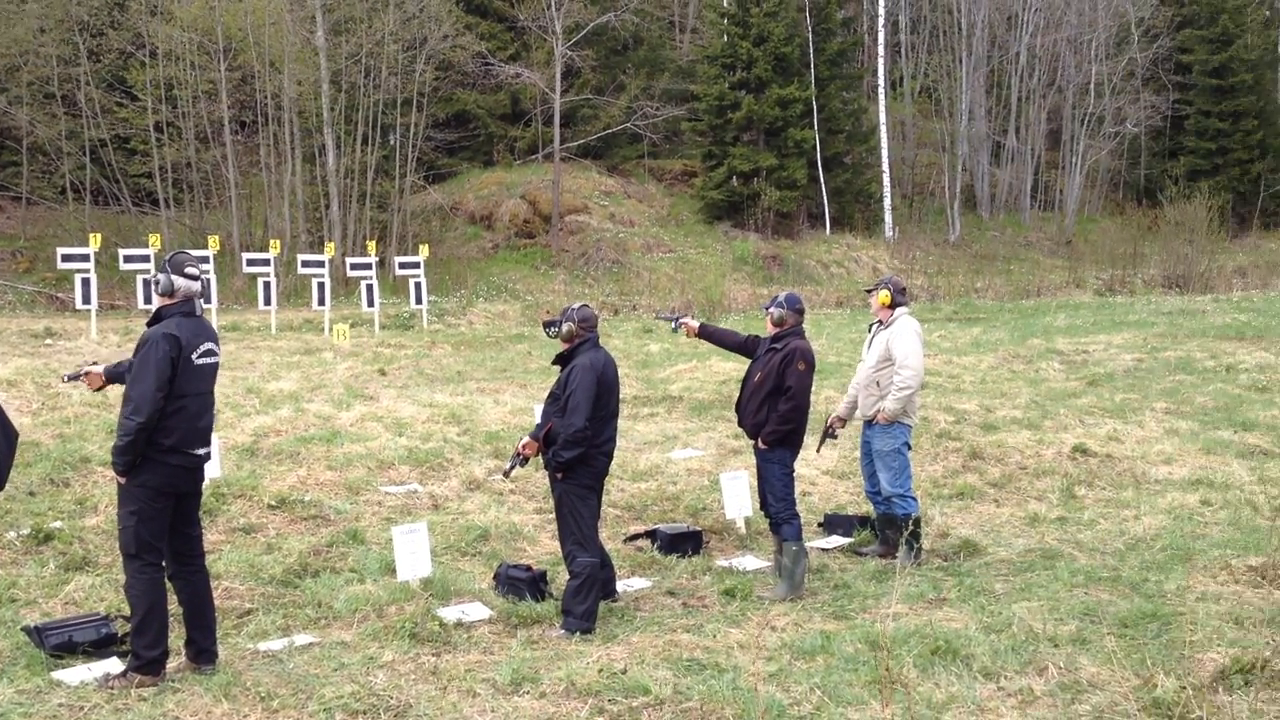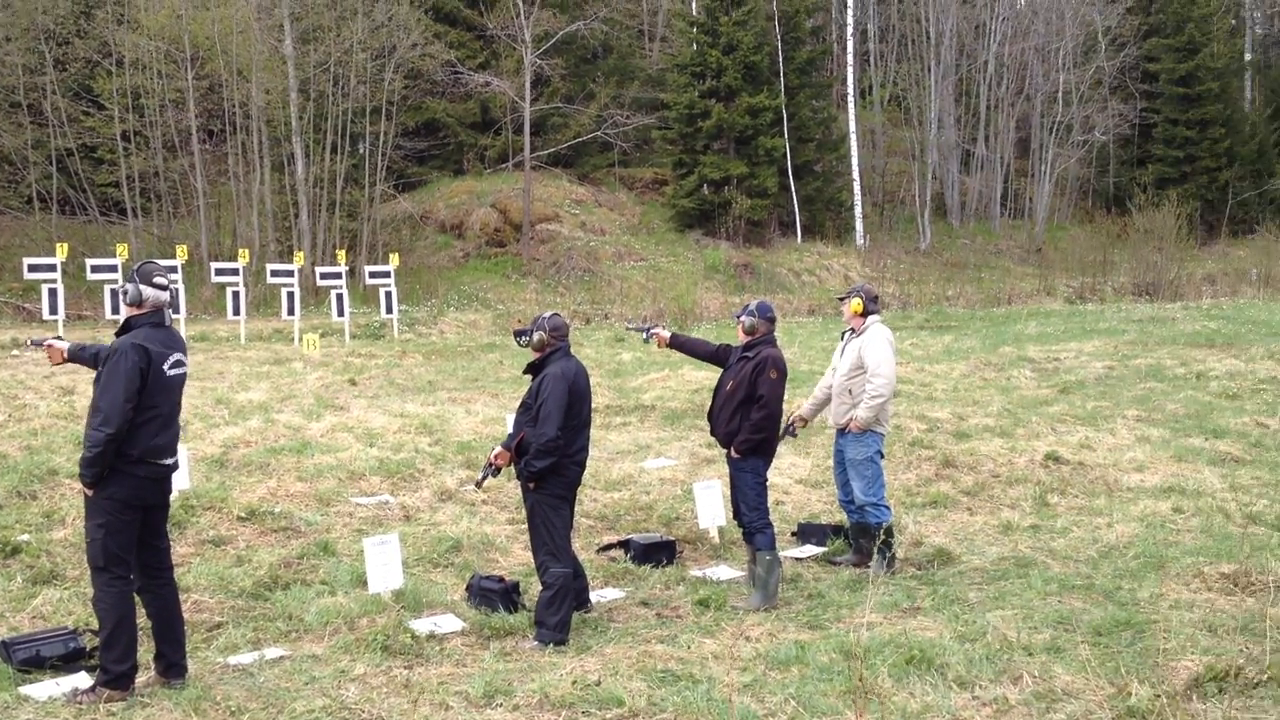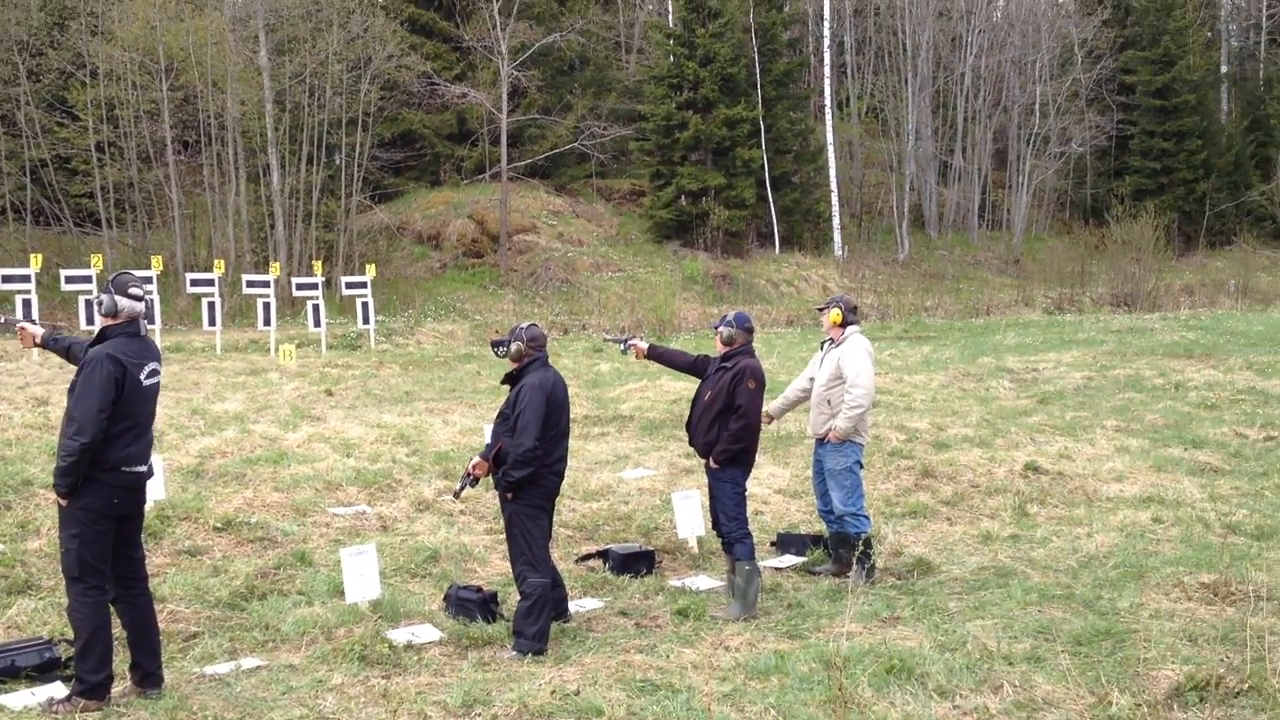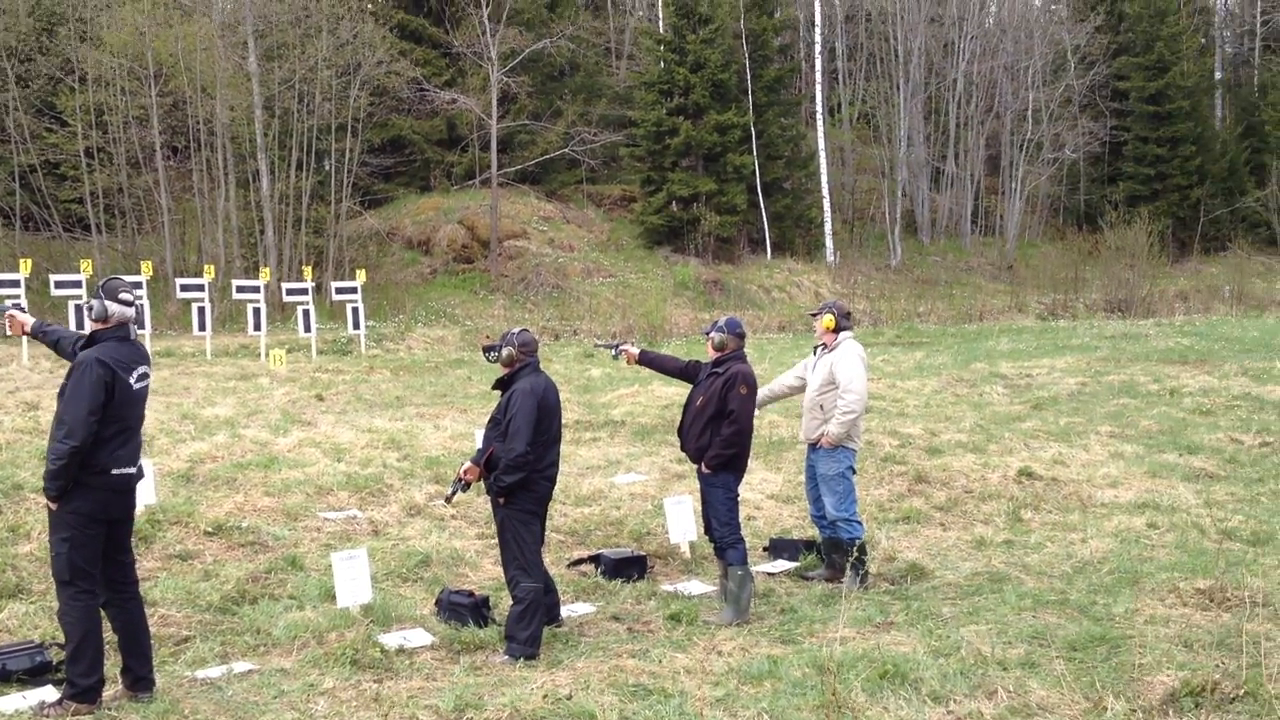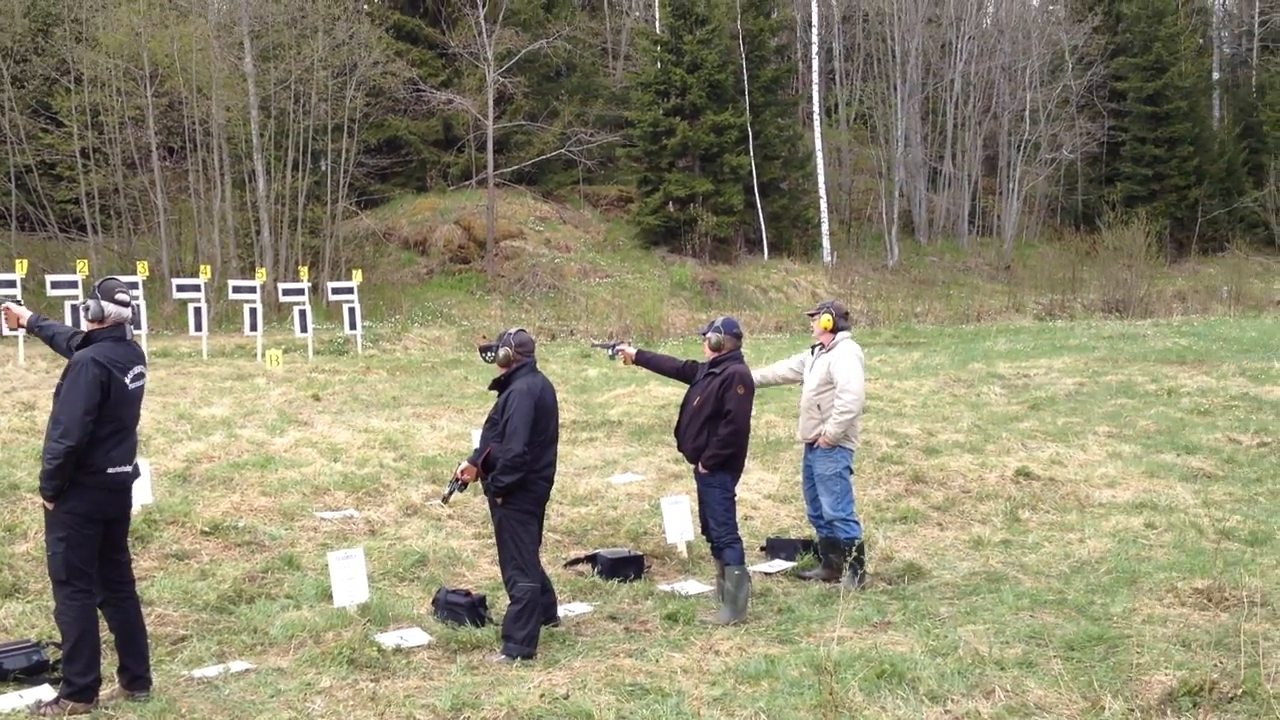
dt=0.1s
person 1, frame 1
left shoulder: (162, 336)
right shoulder: (206, 333)
left elbow: (142, 407)
left wrist: (122, 460)
right wrist: (111, 373)
left hip: (153, 467)
right hip: (191, 463)
left knee: (143, 563)
right knee: (188, 558)
left ankle: (146, 665)
right ankle: (202, 653)
person 1, frame 2
left shoulder: (131, 348)
right shoulder: (172, 342)
left elbow: (110, 419)
left wrist: (89, 473)
right wrist: (72, 350)
left hip: (120, 480)
right hip: (157, 474)
left knee: (111, 576)
right knee: (156, 571)
left ankle: (115, 680)
right ankle: (172, 667)
person 1, frame 3
left shoulder: (104, 358)
right shoulder: (146, 351)
left elbow: (84, 429)
left wrist: (63, 482)
right wrist: (46, 338)
left hip: (94, 489)
right hip: (131, 484)
left knee: (86, 586)
right knee: (131, 581)
left ankle: (91, 690)
right ankle: (148, 676)
person 1, frame 4
left shoulder: (94, 363)
right shoulder: (135, 354)
left elbow: (73, 434)
right elbow: (81, 345)
left wrist: (53, 487)
right wrist: (36, 326)
left hip: (83, 493)
right hip: (121, 487)
left knee: (77, 590)
right knee: (121, 584)
right ankle: (139, 680)
person 1, frame 5
left shoulder: (89, 363)
right shoulder: (130, 354)
left elbow: (68, 433)
right elbow: (76, 341)
left wrist: (49, 486)
left hip: (79, 492)
right hip: (117, 487)
left knee: (73, 589)
right knee: (117, 583)
right ankle: (136, 679)
person 2, frame 1
left shoulder: (584, 366)
right shoulder: (597, 358)
left elbow: (577, 425)
right elbow: (561, 411)
left wrist: (557, 461)
right wrist: (537, 436)
left hip: (577, 465)
right hip: (590, 460)
left knee: (578, 541)
right knee: (585, 531)
left ankle: (579, 619)
right ankle: (604, 586)
person 2, frame 2
left shoulder: (555, 374)
right shoulder: (569, 367)
left elbow: (549, 434)
right elbow: (534, 420)
left wrist: (529, 471)
right wrist: (509, 446)
left hip: (549, 474)
right hip: (564, 469)
left knee: (551, 551)
right knee: (558, 541)
left ankle: (552, 631)
right ankle: (577, 597)
person 2, frame 3
left shoulder: (533, 385)
right shoulder: (547, 377)
left elbow: (526, 444)
right elbow: (511, 431)
left wrist: (507, 481)
right wrist: (487, 456)
left hip: (527, 485)
right hip: (541, 480)
left knee: (529, 561)
right knee: (537, 551)
left ankle: (530, 641)
right ankle: (556, 607)
person 2, frame 4
left shoulder: (524, 390)
right shoulder: (538, 383)
left elbow: (518, 449)
right elbow: (503, 436)
left wrist: (500, 486)
right wrist: (478, 461)
left hip: (520, 490)
right hip: (534, 484)
left knee: (521, 566)
right knee: (529, 556)
left ankle: (522, 645)
right ankle: (548, 612)
person 2, frame 5
left shoulder: (521, 390)
right shoulder: (536, 383)
left elbow: (516, 450)
right elbow: (500, 436)
left wrist: (497, 486)
right wrist: (475, 461)
left hip: (517, 490)
right hip: (531, 485)
left knee: (518, 566)
right knee: (526, 555)
left ankle: (519, 645)
right ankle: (545, 611)
person 3, frame 1
left shoulder: (797, 350)
right shoulder: (771, 345)
left elbow: (795, 401)
right elbow: (737, 341)
left wrist: (769, 436)
right wrist: (700, 328)
left hip: (777, 445)
right hip: (765, 442)
left knee: (782, 509)
right knee: (771, 507)
left ankle: (792, 582)
right ankle: (782, 567)
person 3, frame 2
left shoulder: (769, 358)
right shoulder: (743, 353)
left elbow: (767, 410)
right elbow: (709, 351)
left wrist: (742, 445)
right wrist: (671, 339)
left hip: (751, 453)
right hip: (739, 450)
left knee: (755, 519)
right knee: (745, 516)
left ankle: (766, 592)
right ankle: (756, 577)
person 3, frame 3
left shoulder: (747, 368)
right shoulder: (721, 364)
left elbow: (745, 420)
right elbow: (687, 362)
left wrist: (721, 455)
right wrist: (649, 350)
left hip: (729, 464)
right hip: (717, 461)
left knee: (734, 528)
right knee: (723, 527)
left ankle: (745, 602)
right ankle: (734, 588)
person 3, frame 4
left shoulder: (739, 374)
right shoulder: (712, 370)
left elbow: (738, 425)
right elbow: (678, 367)
left wrist: (713, 460)
right wrist: (640, 355)
left hip: (721, 469)
right hip: (709, 466)
left knee: (727, 533)
right knee: (716, 532)
left ankle: (738, 607)
right ankle: (727, 592)
person 3, frame 5
left shoulder: (736, 374)
right shoulder: (710, 370)
left elbow: (735, 425)
right elbow: (676, 367)
left wrist: (710, 460)
right wrist: (637, 355)
left hip: (718, 469)
right hip: (706, 465)
left knee: (724, 533)
right knee: (713, 532)
left ankle: (735, 607)
right ankle: (724, 592)
person 4, frame 1
left shoulder: (904, 329)
right shoulder: (878, 329)
left elbow: (911, 375)
right elbow: (862, 377)
left wrist: (889, 411)
right wrist: (843, 410)
left hip: (890, 424)
right hip: (871, 422)
left knee: (895, 488)
right knee: (875, 487)
left ankle: (912, 549)
right ankle: (887, 542)
person 4, frame 2
left shoulder: (876, 337)
right shoulder: (850, 338)
left elbow: (883, 384)
right elbow: (830, 380)
left wrist: (861, 419)
right wrist: (806, 411)
left hip: (863, 433)
right hip: (844, 431)
left knee: (868, 497)
right knee: (849, 496)
left ankle: (885, 557)
right ankle: (861, 551)
person 4, frame 3
left shoulder: (855, 348)
right shoulder: (829, 348)
left elbow: (861, 394)
right elbow: (804, 384)
left wrist: (840, 429)
right wrist: (774, 410)
left hip: (842, 443)
right hip: (823, 441)
left knee: (847, 506)
right knee: (828, 505)
left ankle: (865, 567)
right ankle: (840, 560)
person 4, frame 4
left shoulder: (848, 353)
right shoulder: (821, 353)
left elbow: (854, 399)
right elbow: (791, 379)
left wrist: (833, 434)
right wrist: (759, 397)
left hip: (834, 448)
right hip: (816, 445)
left knee: (840, 511)
right knee: (821, 511)
left ankle: (858, 572)
right ankle: (833, 566)
person 4, frame 5
left shoulder: (845, 353)
right shoulder: (817, 353)
left elbow: (851, 399)
right elbow: (786, 370)
left wrist: (831, 434)
right wrist: (750, 378)
left hip: (831, 448)
right hip: (813, 445)
left knee: (837, 511)
right knee: (818, 510)
left ankle: (856, 572)
right ankle: (830, 566)
